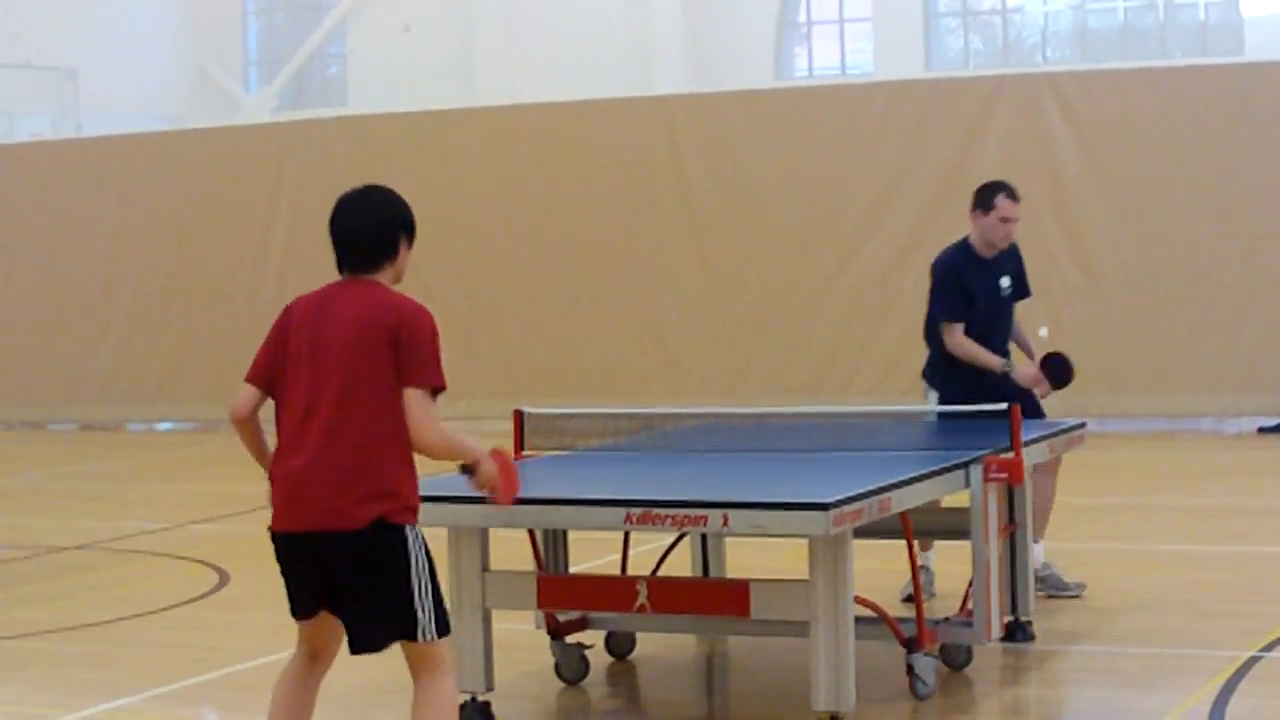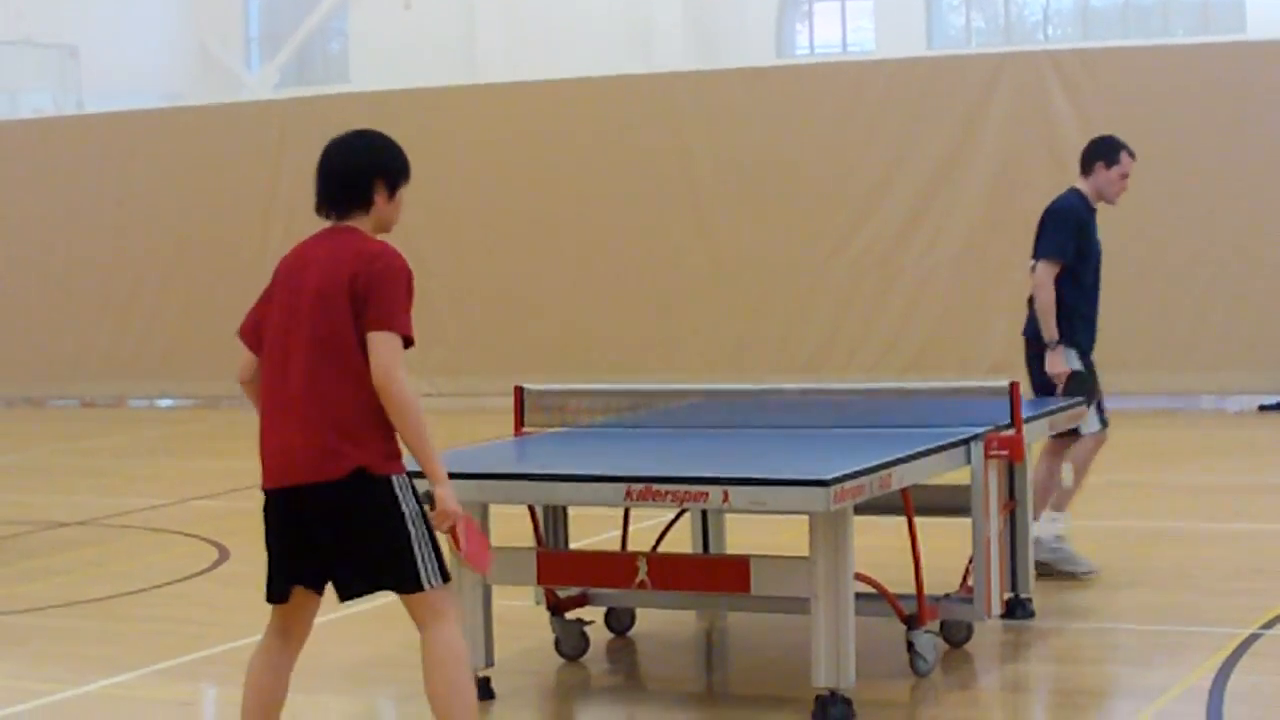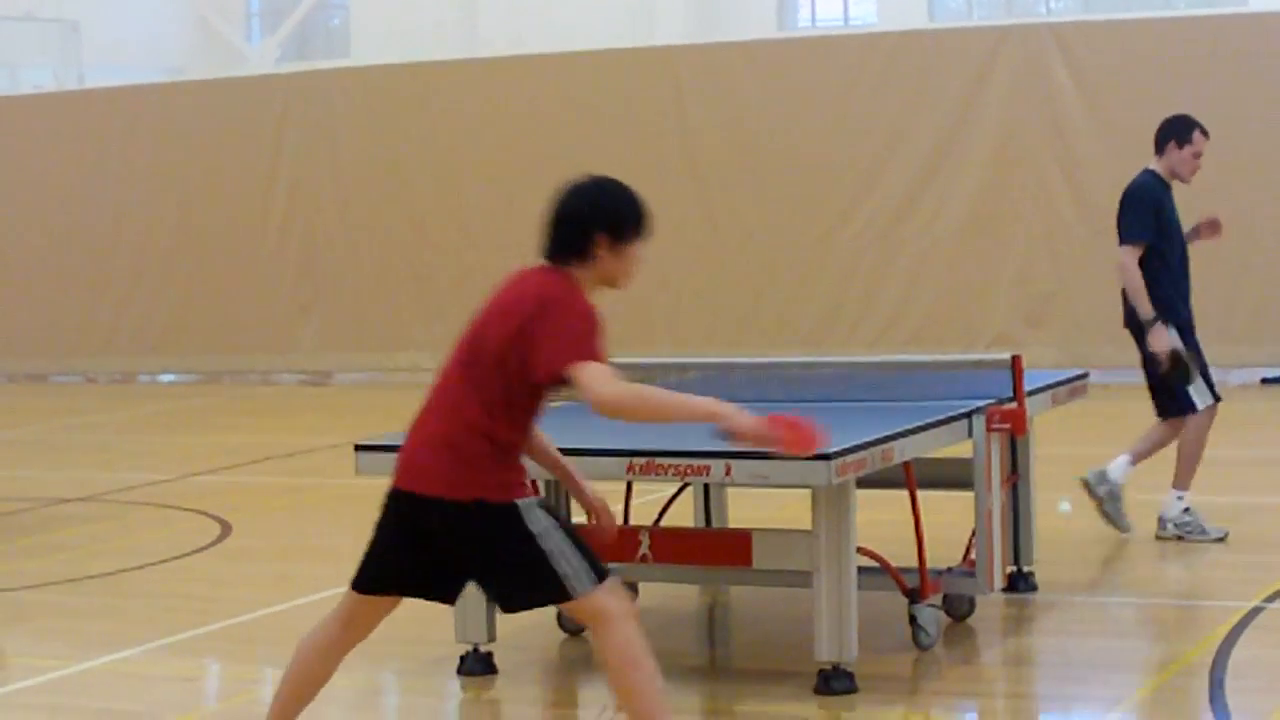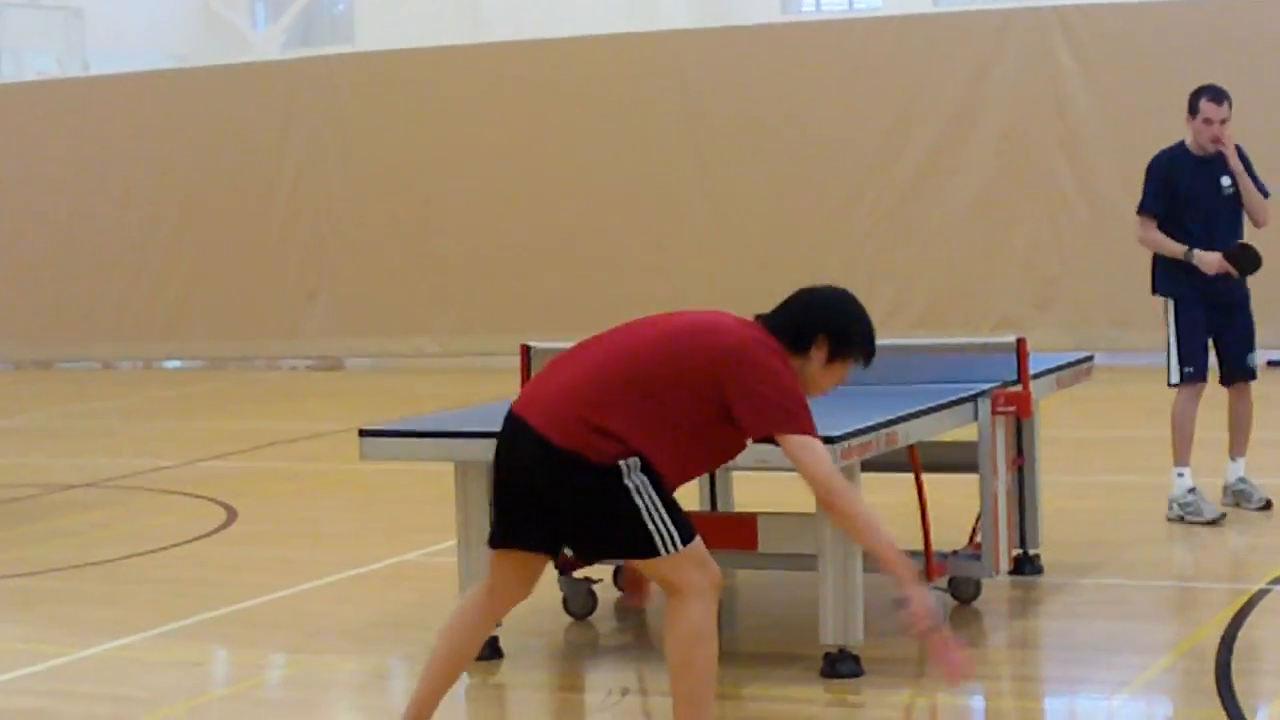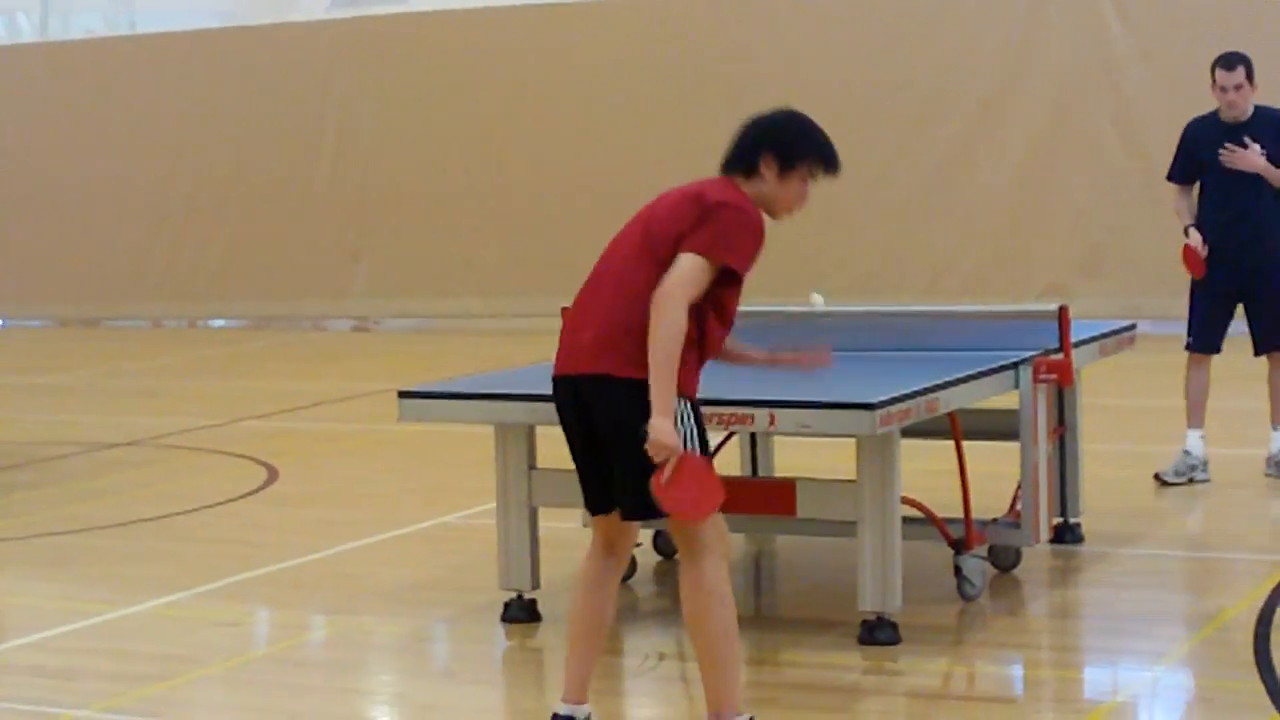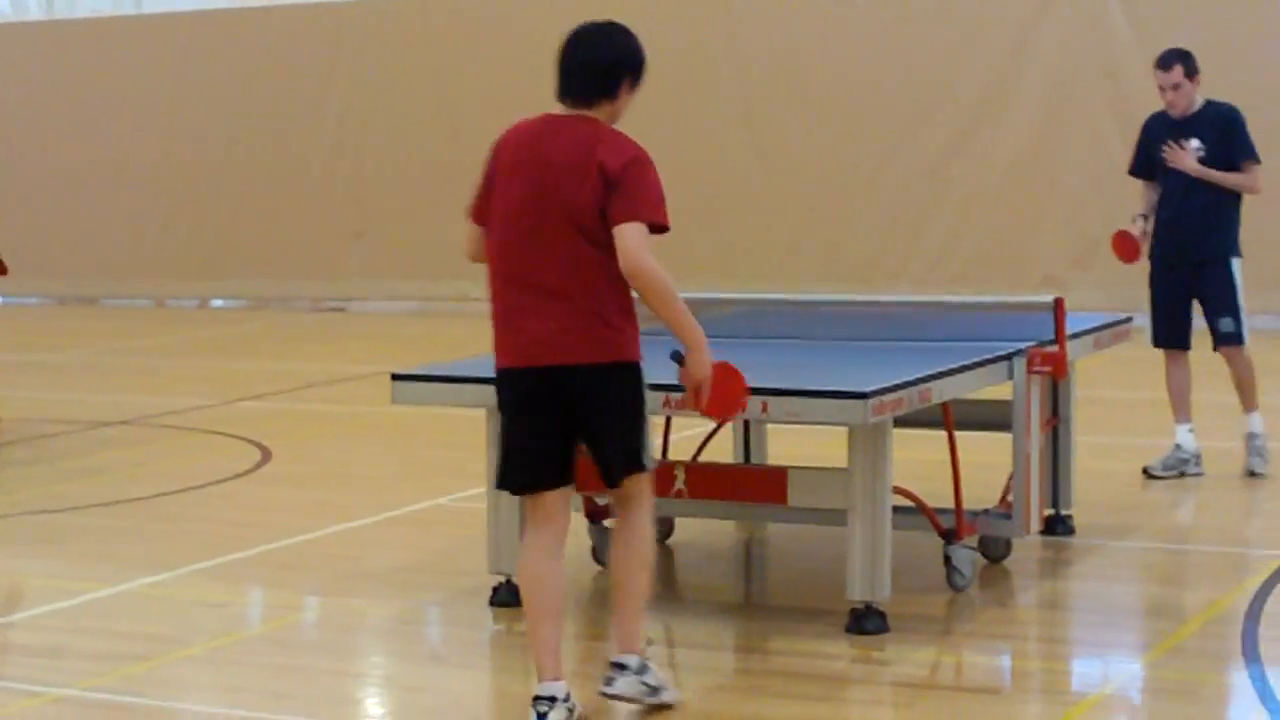
dt=0.4s
person 1, frame 1
left shoulder: (297, 313)
right shoulder: (409, 318)
left elbow: (242, 412)
right elbow: (424, 435)
right wrist: (478, 453)
left hip: (295, 516)
right hip: (374, 517)
left knee: (314, 649)
right knee: (433, 665)
person 1, frame 2
left shoulder: (292, 264)
right shoulder: (381, 263)
left elbow: (249, 372)
right elbow: (387, 378)
right wrist: (439, 477)
left hip: (287, 475)
right hip: (358, 470)
left knee: (286, 626)
right knee: (439, 614)
person 1, frame 3
left shoulder: (529, 288)
right shoulder: (564, 305)
right elbow: (609, 395)
left wrist: (575, 481)
right wrist: (719, 411)
left hip: (419, 478)
right hip: (480, 490)
left knee: (356, 614)
right knee: (612, 612)
person 1, frame 4
left shoulder: (726, 339)
right shoulder: (767, 371)
right elbow: (830, 489)
right wrist: (910, 588)
left hip: (533, 424)
right hip: (581, 450)
left knee: (503, 583)
right knee: (696, 585)
person 1, frame 5
left shoulder: (697, 201)
right shoulder: (736, 215)
right elbow: (669, 302)
left wrist: (772, 357)
right wrist: (663, 413)
left hip: (577, 370)
right hip: (632, 379)
left knee: (612, 540)
right knee: (703, 544)
person 1, frame 6
left shoulder: (510, 145)
right shoulder: (625, 157)
left elbow: (479, 248)
right elbow: (635, 261)
right wrist: (694, 339)
left hip: (522, 357)
right hip: (601, 355)
left knee: (545, 519)
right knee: (633, 496)
right ankle: (629, 660)
person 2, frame 1
left shoulder: (1010, 255)
right shoulder: (949, 265)
right elbow: (953, 340)
left wrist: (1034, 359)
right wrist: (1010, 371)
left hip: (1002, 378)
right hip: (951, 382)
left knee: (1047, 456)
left ankle: (1036, 565)
right ankle: (924, 566)
person 2, frame 2
left shoulder: (1080, 211)
right shoulder: (1067, 212)
right elbow: (1042, 280)
right wrist: (1054, 346)
left hip: (1066, 341)
right hip: (1061, 342)
left knee: (1062, 440)
right knee: (1092, 432)
left ankle: (1036, 538)
right ankle: (1049, 534)
person 2, frame 3
left shoulder: (1157, 190)
right shoulder: (1144, 192)
right elbow: (1127, 262)
left wrist: (1193, 235)
right wrist: (1152, 325)
left hip: (1170, 318)
right hip: (1159, 322)
left knee: (1181, 415)
right knee: (1201, 408)
left ankle: (1111, 475)
right ankle: (1176, 512)
person 2, frame 4
left shoulder: (1234, 157)
right shoulder: (1165, 164)
left elbow: (1261, 219)
right elbow: (1145, 232)
left wrist: (1236, 166)
right wrist: (1194, 255)
left hip: (1232, 290)
right hip: (1185, 293)
left knee: (1241, 383)
right knee: (1190, 384)
left ankle: (1236, 478)
right ankle: (1181, 490)
person 2, frame 5
right shoulder: (1198, 132)
right elbow: (1182, 192)
right wrist: (1190, 229)
right hip: (1214, 262)
right knee: (1199, 353)
right ankle: (1193, 452)
person 2, frame 6
left shoulder: (1225, 119)
right shoulder: (1154, 127)
left elbow: (1251, 183)
left wrist: (1197, 169)
right wrist: (1143, 217)
left hip: (1216, 253)
right hip: (1167, 255)
left knee: (1231, 345)
right knee: (1174, 349)
left ankle: (1255, 430)
right ankle: (1185, 446)
